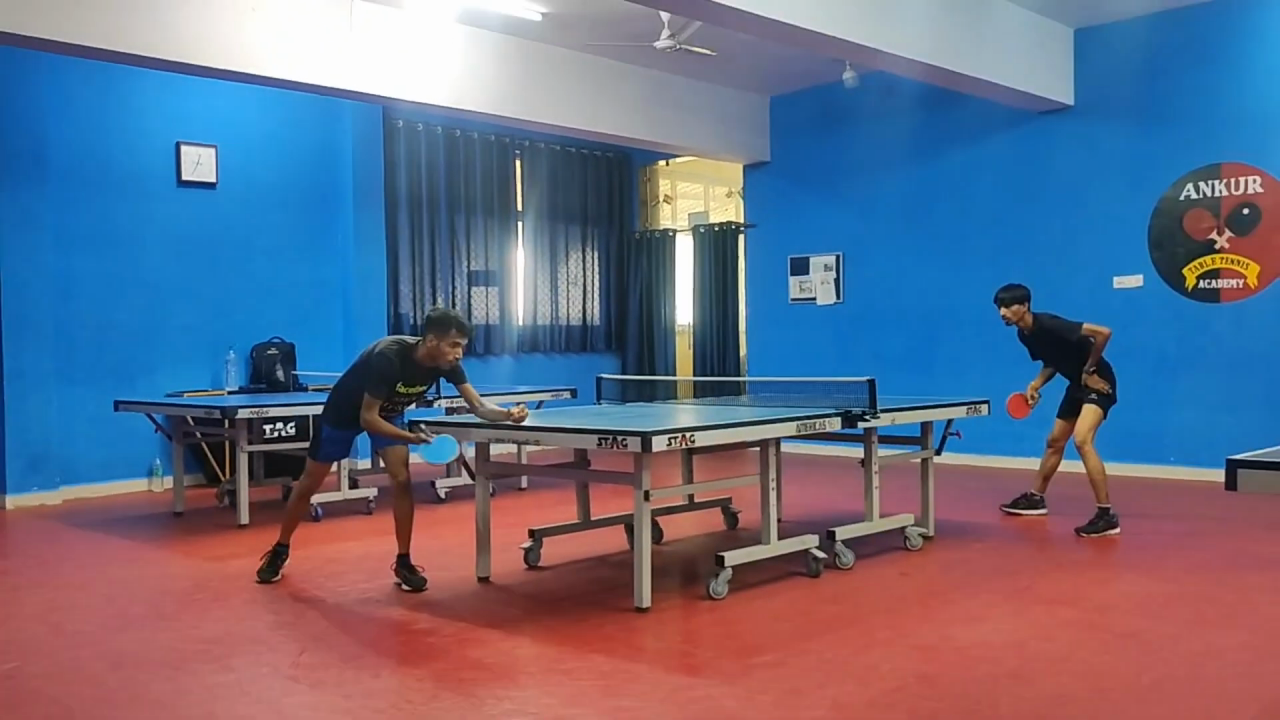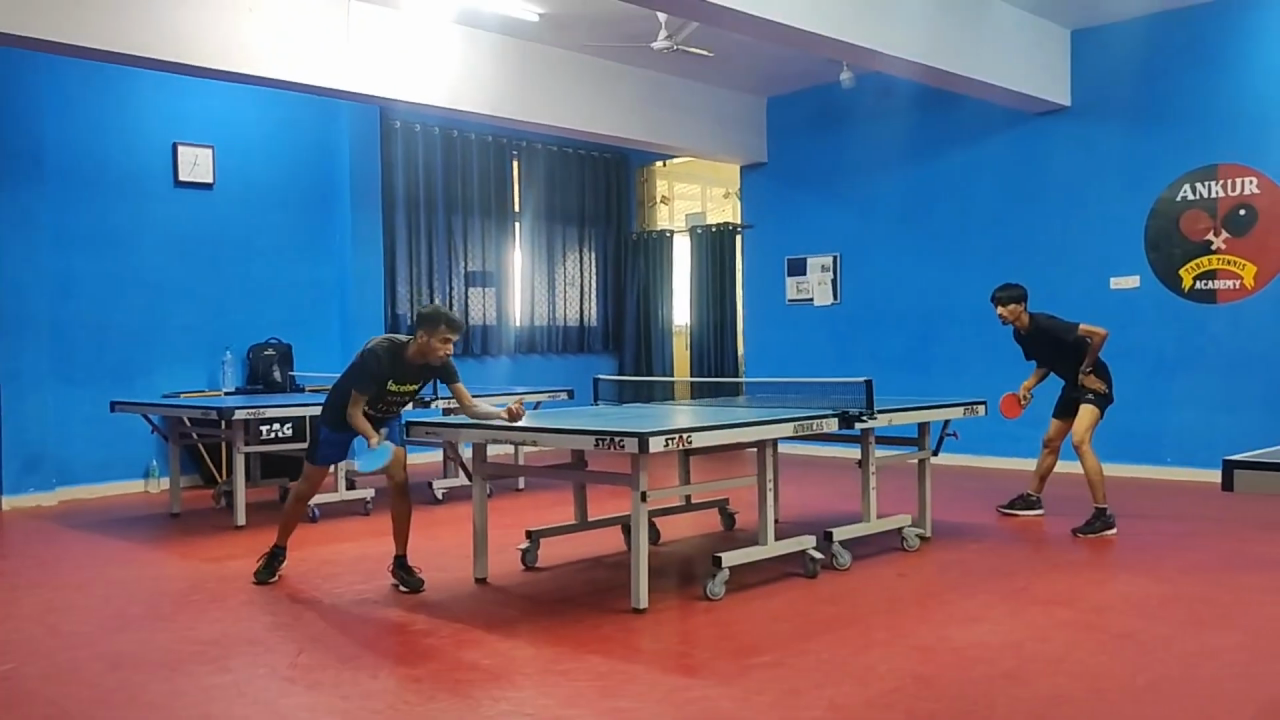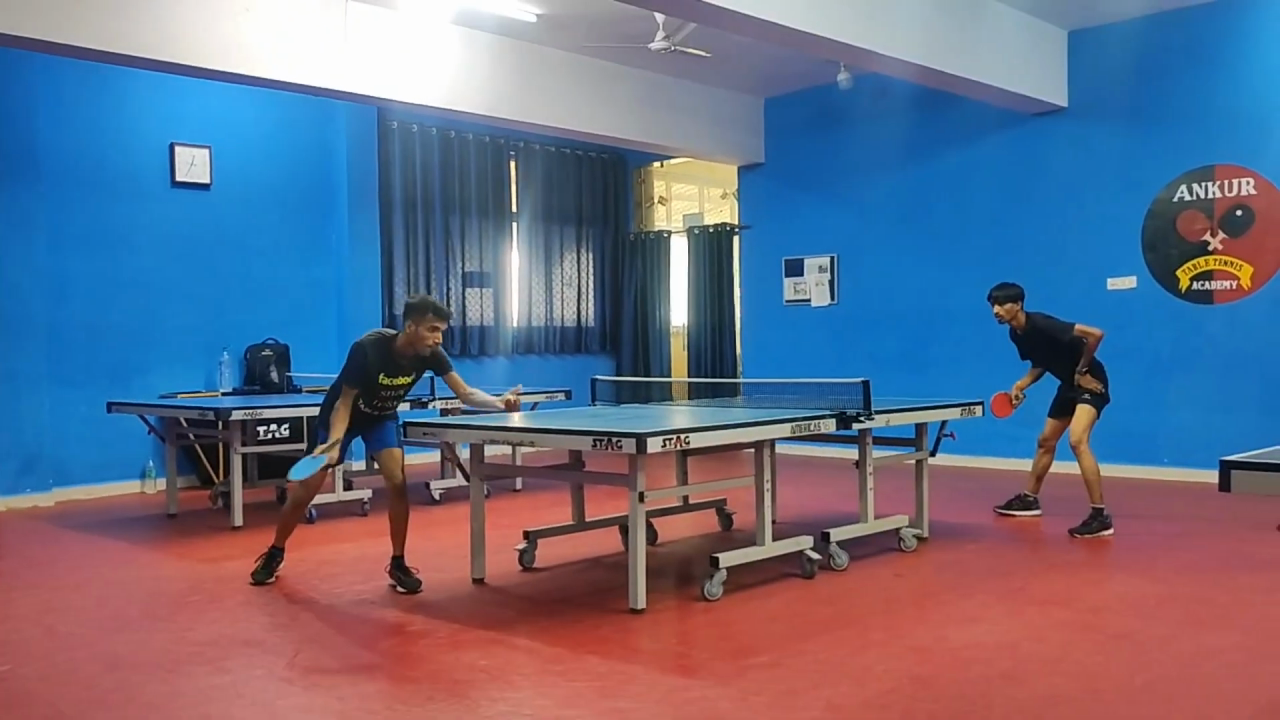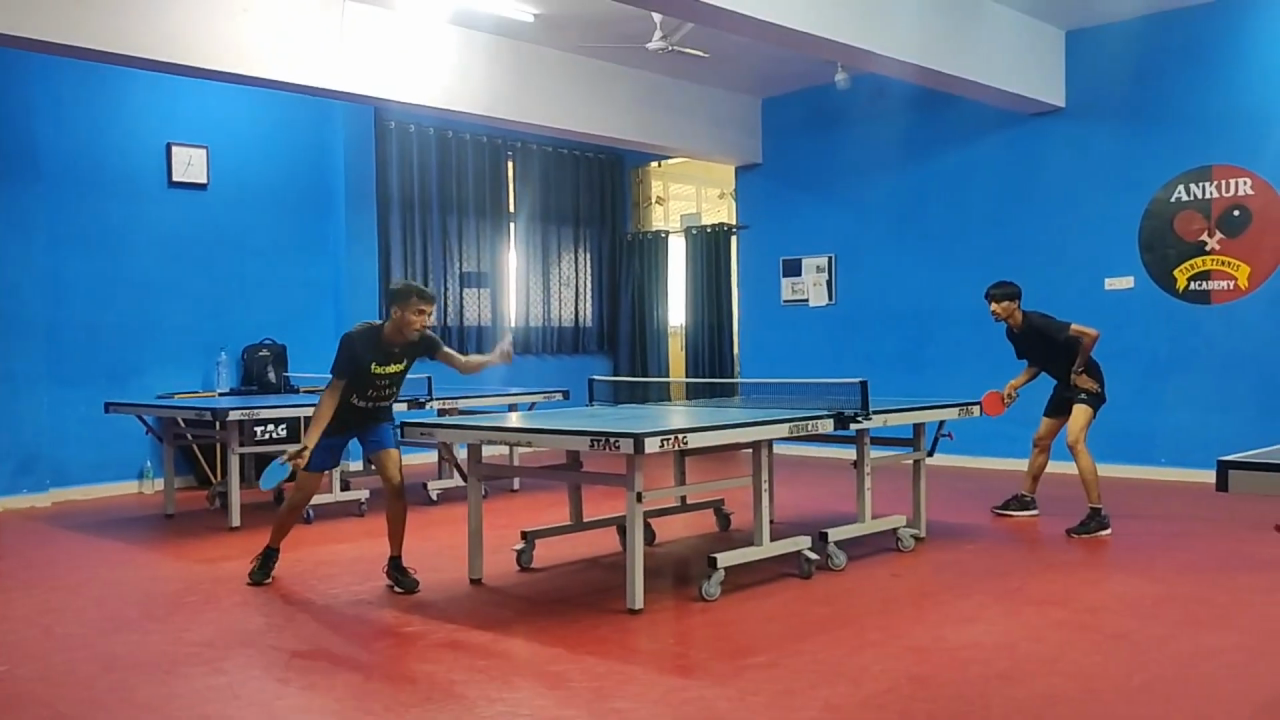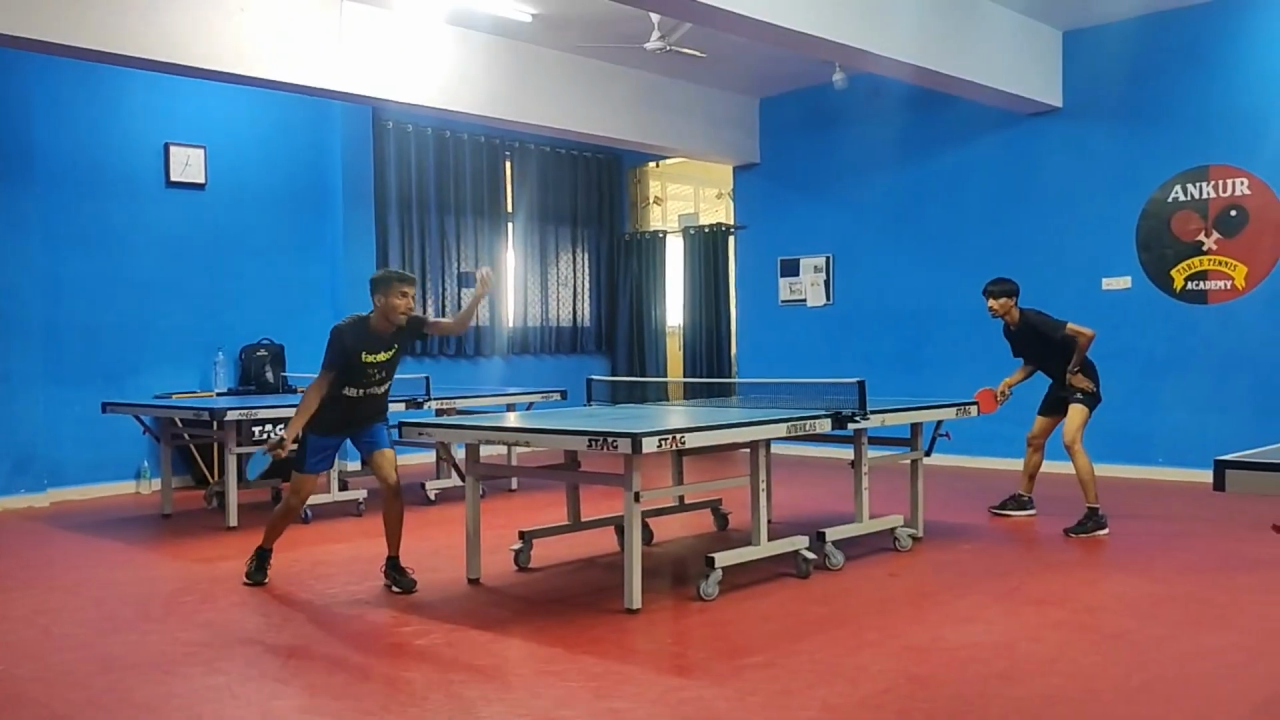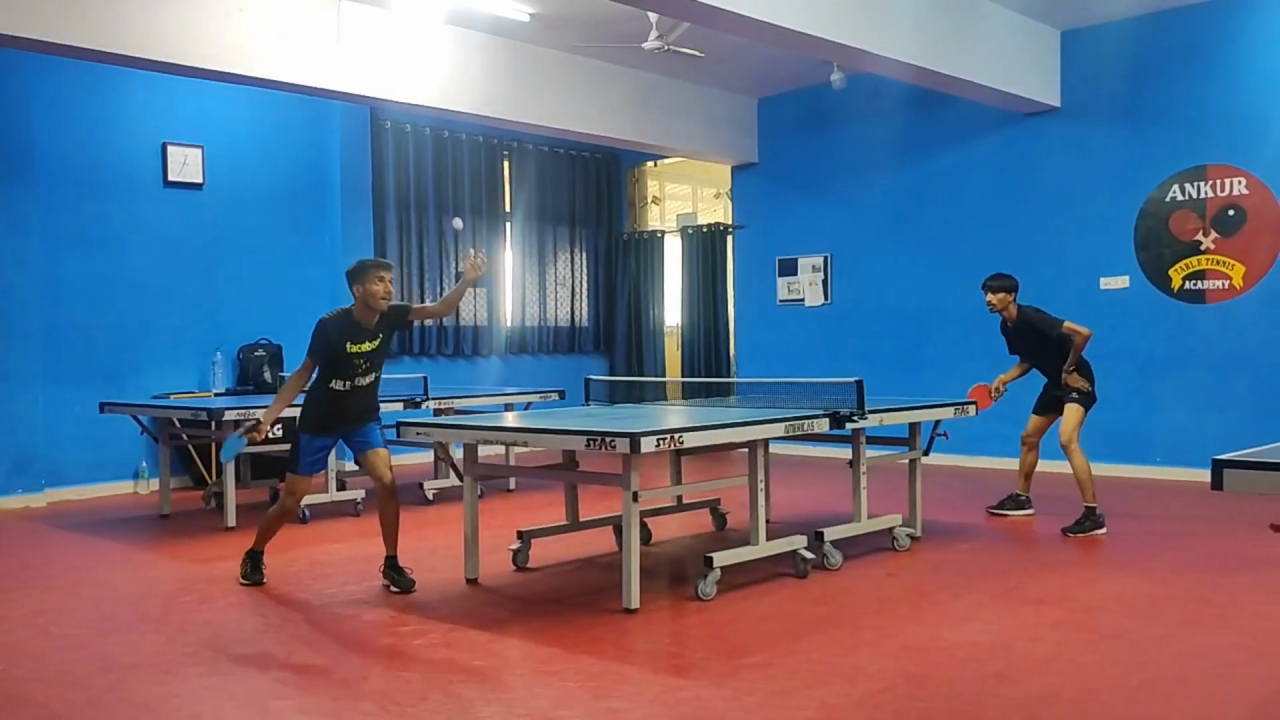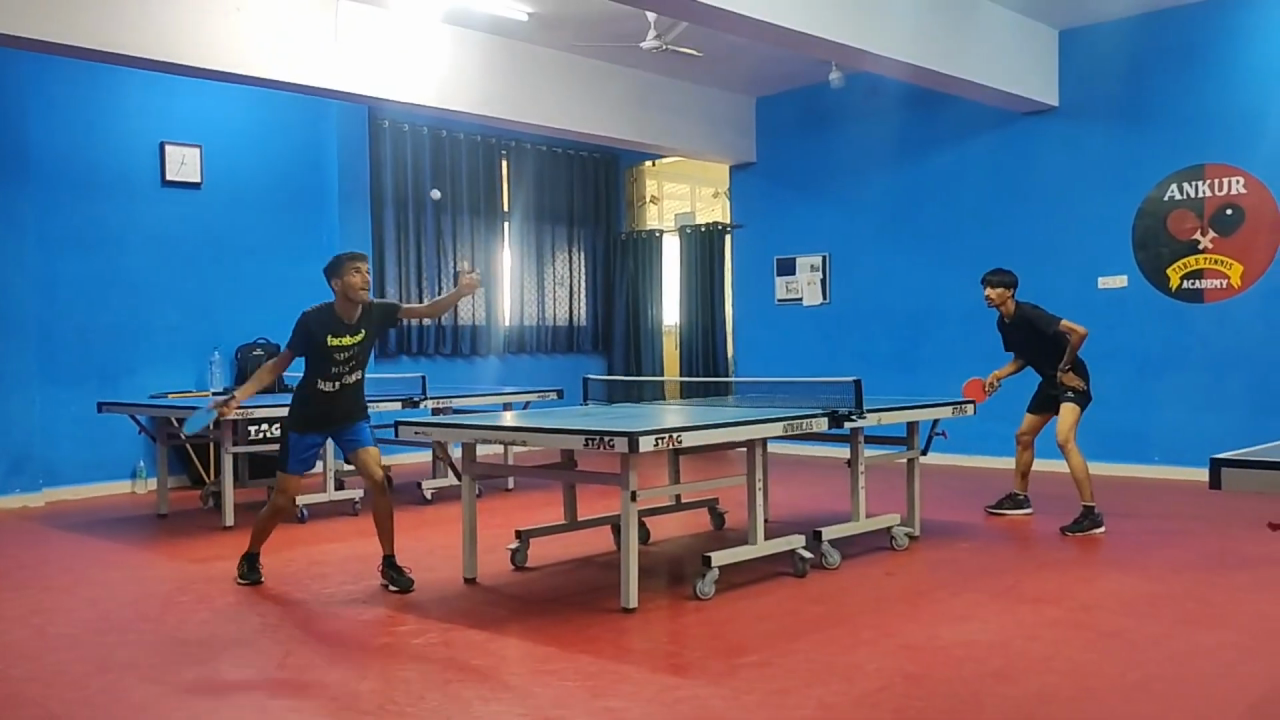
dt=0.1s
person 1, frame 1
left shoulder: (447, 363)
right shoulder: (388, 357)
left elbow: (477, 405)
right elbow: (367, 417)
left wrist: (508, 414)
right wrist: (410, 437)
left hip: (389, 414)
right hip: (345, 412)
left knee: (402, 480)
right knee: (309, 484)
left ankle: (403, 562)
right ankle: (280, 551)
person 1, frame 2
left shoulder: (438, 362)
right shoulder: (379, 354)
left elbow: (468, 405)
right elbow: (355, 410)
left wrist: (503, 413)
right wrist: (372, 438)
left hip: (385, 417)
right hip: (344, 415)
left knee: (400, 481)
right knee: (306, 486)
left ankle: (400, 564)
right ankle: (277, 553)
person 1, frame 3
left shoulder: (431, 354)
right shoulder: (368, 348)
left elbow: (466, 393)
right elbow: (344, 403)
left wrist: (500, 402)
right wrist: (334, 442)
left hip: (382, 417)
right hip: (342, 413)
left knee: (398, 483)
right knee: (305, 492)
left ankle: (398, 564)
right ankle: (275, 553)
person 1, frame 4
left shoulder: (419, 340)
right shoulder: (356, 340)
left elbow: (462, 364)
right elbow: (332, 393)
left wrist: (493, 359)
right wrist: (308, 440)
left hip: (377, 418)
right hip: (338, 418)
left knee: (395, 482)
right knee: (301, 494)
left ankle: (395, 565)
right ankle: (269, 553)
person 1, frame 5
left shoulder: (407, 326)
right shoulder: (345, 333)
left elbow: (455, 326)
right elbow: (321, 386)
left wrist: (477, 298)
right wrist: (291, 432)
left hip: (371, 417)
right hip: (328, 420)
left knee: (392, 483)
right knee: (297, 498)
left ankle: (393, 564)
right ankle: (262, 554)
person 1, frame 6
left shoulder: (391, 315)
right shoulder: (331, 326)
left elbow: (440, 308)
right elbow: (302, 376)
left wrist: (466, 283)
right wrist: (268, 417)
left hip: (363, 417)
right hip: (319, 420)
left knee: (386, 483)
right knee: (291, 499)
left ankle: (391, 565)
right ankle: (254, 555)
person 1, frame 7
left shoulder: (376, 312)
right shoulder: (312, 320)
left elbow: (429, 311)
right elbow: (278, 364)
left wrist: (459, 292)
right wrist: (238, 396)
left hip: (352, 415)
right hip: (307, 418)
left knee: (377, 479)
right knee: (283, 499)
left ankle: (389, 563)
right ankle: (250, 557)
person 2, frame 1
left shoulder: (1048, 324)
right shoulder: (1023, 333)
left elbow: (1103, 333)
left wrist: (1089, 370)
right wrist: (1036, 385)
left hip: (1096, 382)
right hip: (1078, 385)
left knee: (1081, 441)
right knee: (1054, 441)
left ankle: (1106, 515)
right ankle: (1035, 498)
person 2, frame 2
left shoulder: (1045, 324)
right shoulder: (1020, 334)
left elbow: (1100, 333)
left wrist: (1086, 370)
right wrist: (1028, 385)
left hip: (1093, 381)
right hip: (1073, 385)
left knee: (1080, 440)
right knee: (1050, 441)
left ankle: (1103, 515)
right ankle: (1032, 498)
person 2, frame 3
left shoulder: (1041, 323)
right shoulder: (1016, 334)
left elbow: (1095, 334)
left wrist: (1082, 370)
right wrist: (1021, 384)
left hip: (1089, 381)
right hip: (1069, 384)
left knee: (1077, 441)
right knee: (1045, 441)
left ankle: (1100, 515)
right ankle: (1029, 498)
person 2, frame 4
left shoulder: (1037, 322)
right shoulder: (1012, 332)
left elbow: (1091, 334)
left wrist: (1078, 370)
right wrist: (1015, 384)
left hip: (1085, 381)
right hip: (1064, 384)
left knee: (1074, 440)
right knee: (1040, 440)
left ankle: (1098, 515)
right ankle: (1027, 499)
person 2, frame 5
left shoulder: (1034, 320)
right shoulder: (1009, 330)
left elbow: (1087, 334)
left wrist: (1073, 370)
right wrist: (1009, 382)
left hip: (1081, 381)
right hip: (1059, 384)
left knee: (1071, 440)
right knee: (1034, 439)
left ankle: (1095, 515)
right ankle: (1024, 498)
person 2, frame 6
left shoulder: (1031, 317)
right shoulder: (1006, 326)
left elbow: (1083, 333)
left wrist: (1069, 368)
right wrist: (1004, 379)
left hip: (1076, 380)
right hip: (1054, 383)
left knee: (1067, 440)
right knee: (1029, 438)
left ankle: (1093, 515)
right ankle: (1021, 498)
person 2, frame 7
left shoulder: (1029, 313)
right shoulder: (1003, 323)
left elbow: (1080, 332)
left wrist: (1065, 367)
right wrist: (998, 375)
left hip: (1071, 379)
right hip: (1049, 382)
left knee: (1064, 439)
right knee: (1023, 436)
left ankle: (1091, 513)
right ankle: (1020, 497)
